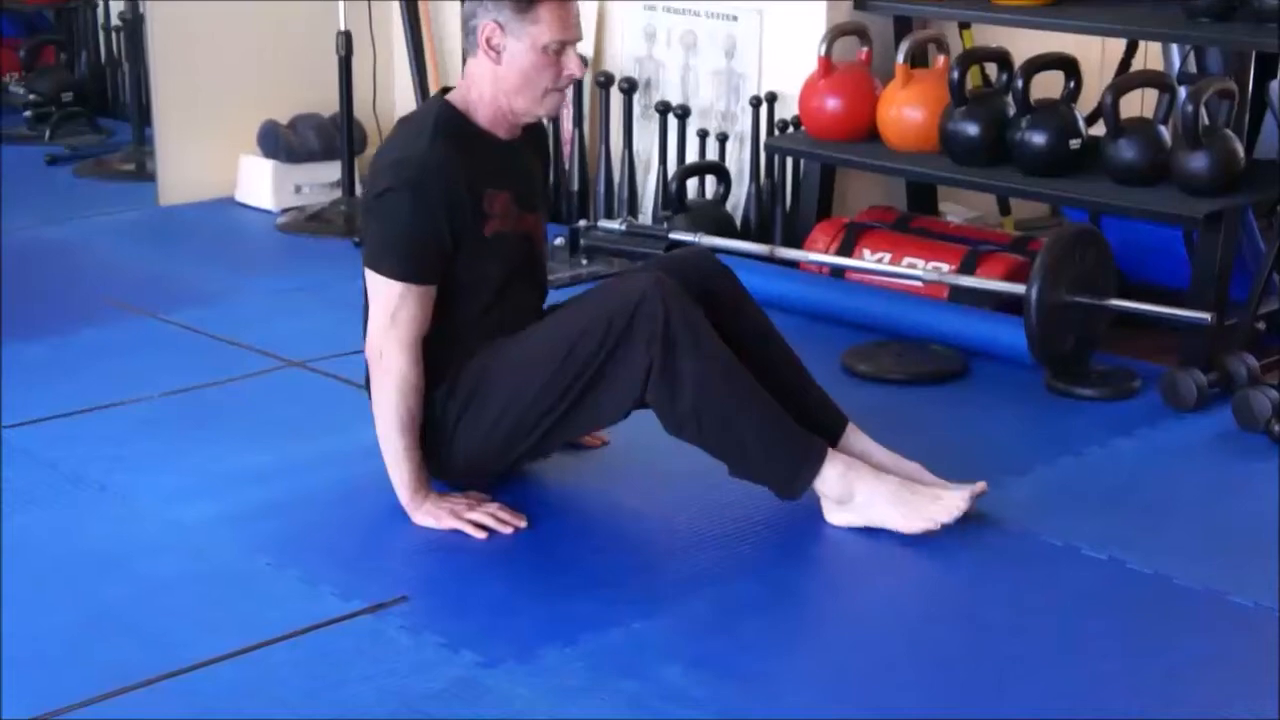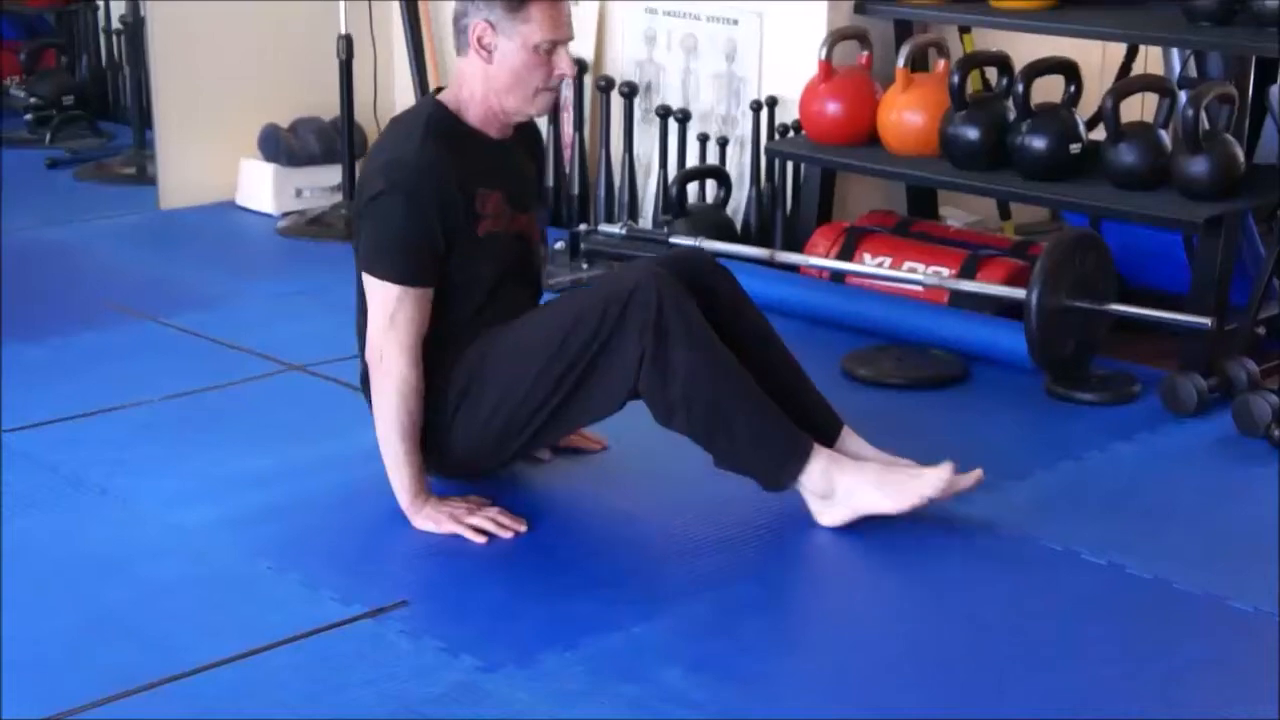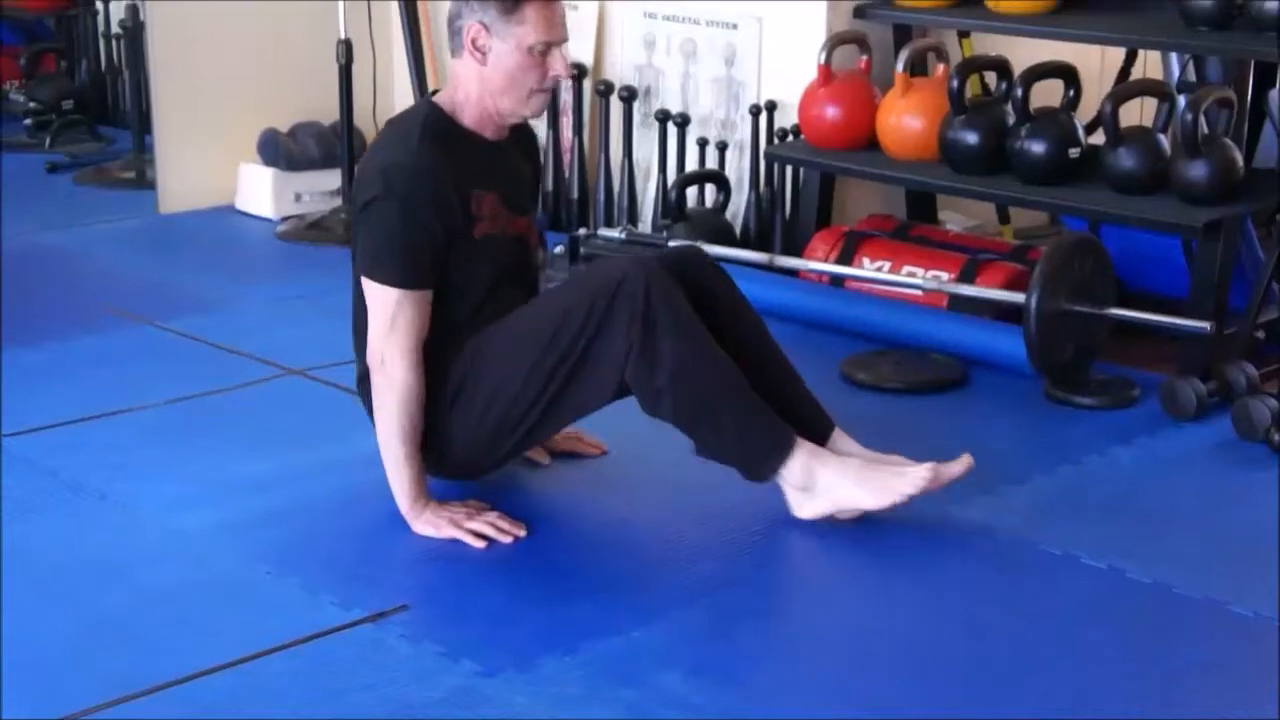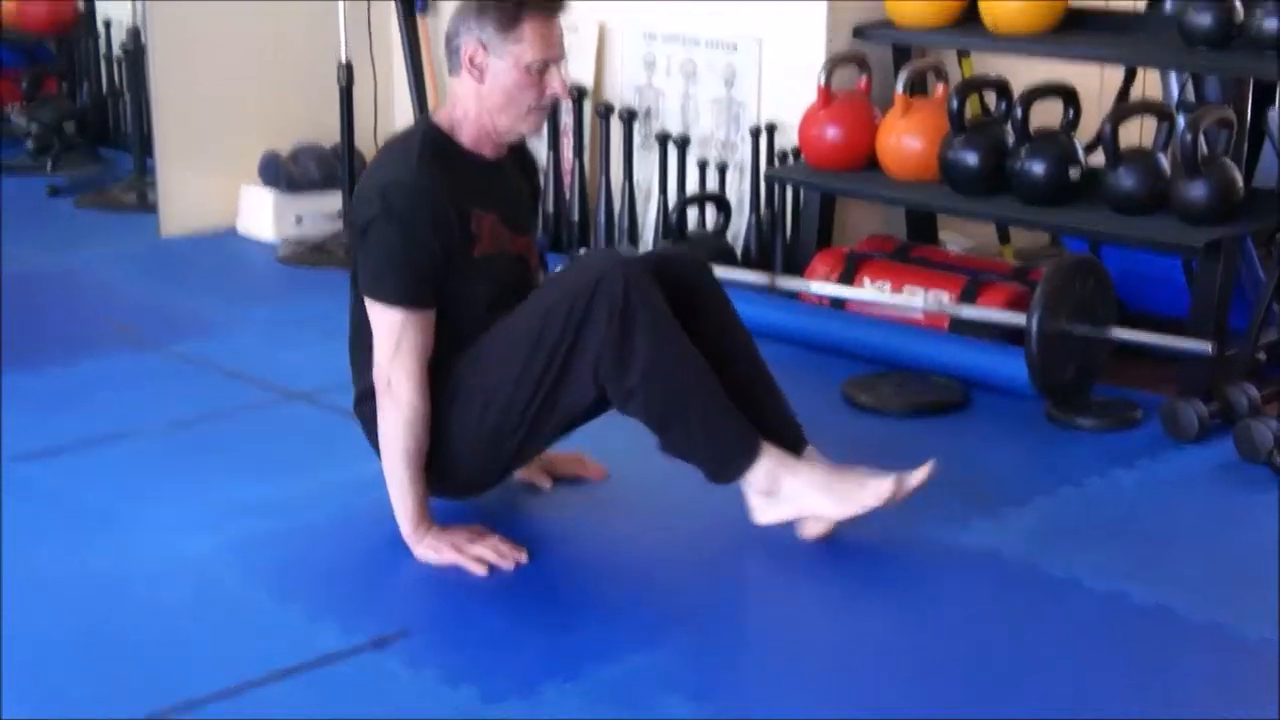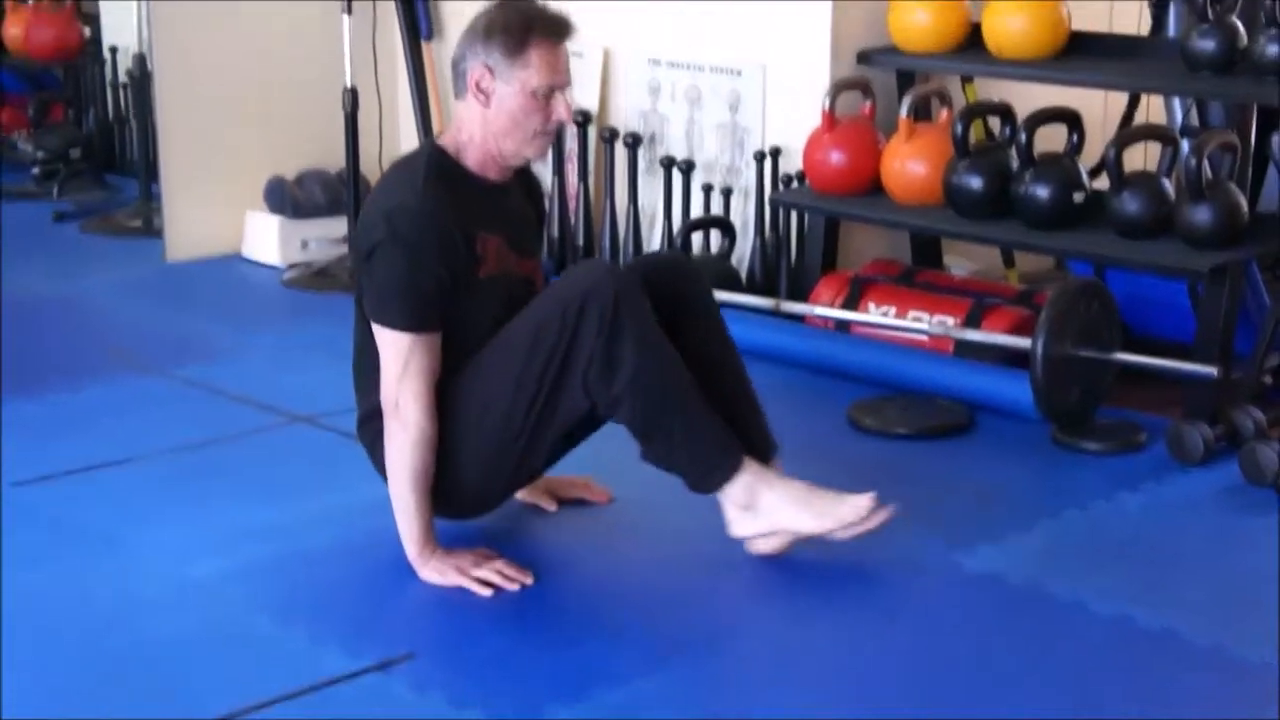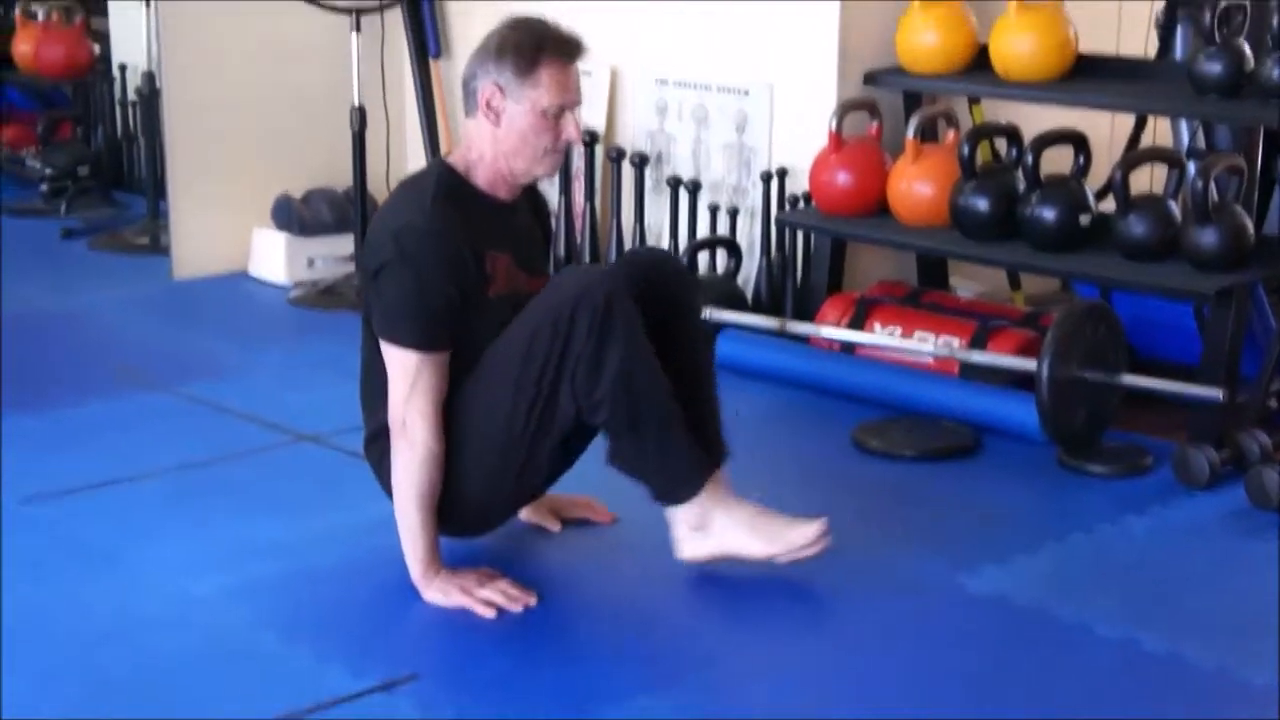
dt=0.1s
person 1, frame 1
left shoulder: (525, 140)
right shoulder: (422, 166)
right elbow: (390, 343)
left wrist: (543, 405)
right wrist: (416, 497)
left hip: (505, 378)
right hip: (453, 415)
left knee: (695, 276)
right knee: (649, 310)
left ankle: (848, 450)
right ankle: (836, 483)
person 1, frame 2
left shoulder: (518, 139)
right shoulder: (415, 167)
right elbow: (389, 346)
left wrist: (538, 407)
right wrist: (416, 501)
left hip: (501, 376)
right hip: (449, 411)
left knee: (692, 274)
right knee: (643, 300)
left ankle: (839, 450)
right ankle: (819, 476)
person 1, frame 3
left shoulder: (513, 144)
right shoulder: (410, 168)
right elbow: (390, 350)
left wrist: (531, 419)
right wrist: (417, 504)
left hip: (496, 393)
right hip: (445, 415)
left knee: (686, 272)
right knee: (632, 290)
left ankle: (828, 452)
right ankle: (801, 471)
person 1, frame 4
left shoulder: (512, 164)
right shoulder: (411, 188)
right elbow: (397, 370)
left wrist: (523, 444)
right wrist: (418, 529)
left hip: (489, 408)
right hip: (442, 433)
left knee: (676, 275)
right knee: (610, 289)
left ankle: (794, 462)
right ankle: (765, 477)
person 1, frame 5
left shoulder: (516, 189)
right shoulder: (411, 212)
right elbow: (404, 393)
left wrist: (525, 472)
right wrist: (426, 553)
left hip: (492, 432)
right hip: (446, 456)
left knee: (670, 279)
right knee: (597, 300)
left ankle: (752, 482)
right ankle: (745, 494)
person 1, frame 6
left shoulder: (525, 207)
right shoulder: (424, 229)
right elbow: (414, 412)
left wrist: (524, 487)
right wrist: (428, 571)
left hip: (490, 454)
right hip: (448, 473)
left knee: (657, 278)
right knee: (588, 301)
left ankle: (700, 503)
right ankle: (700, 513)
